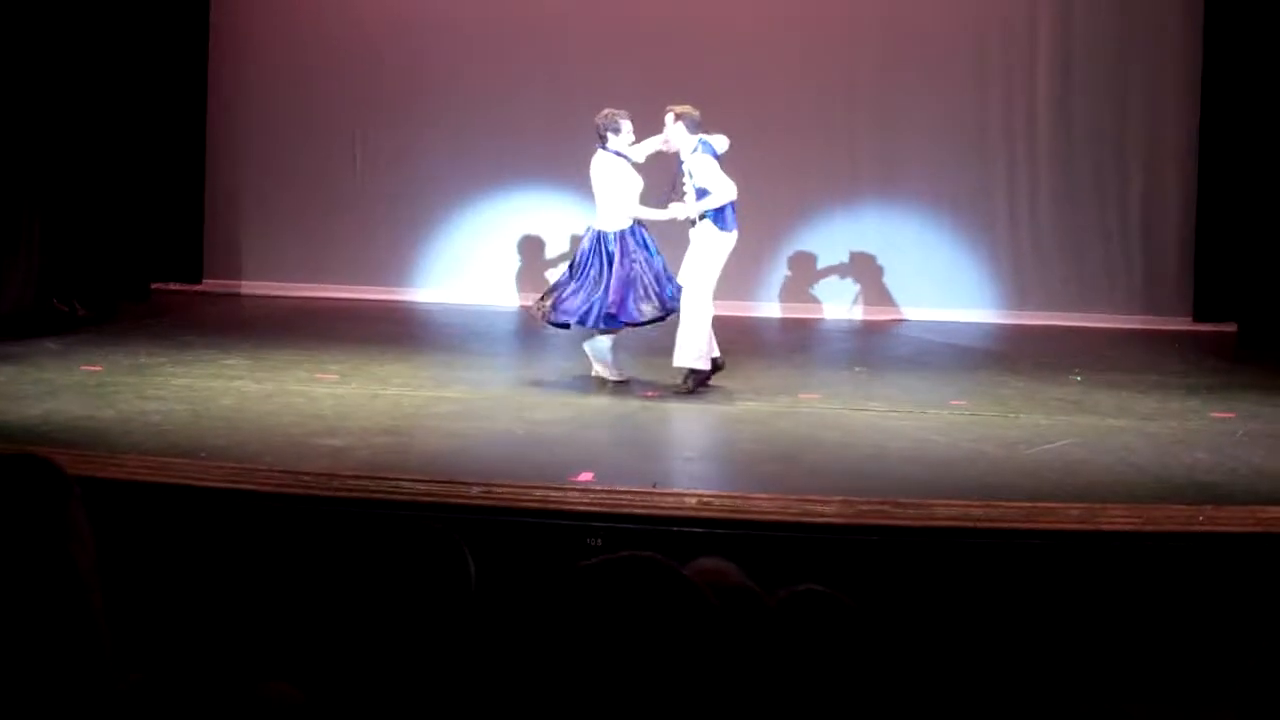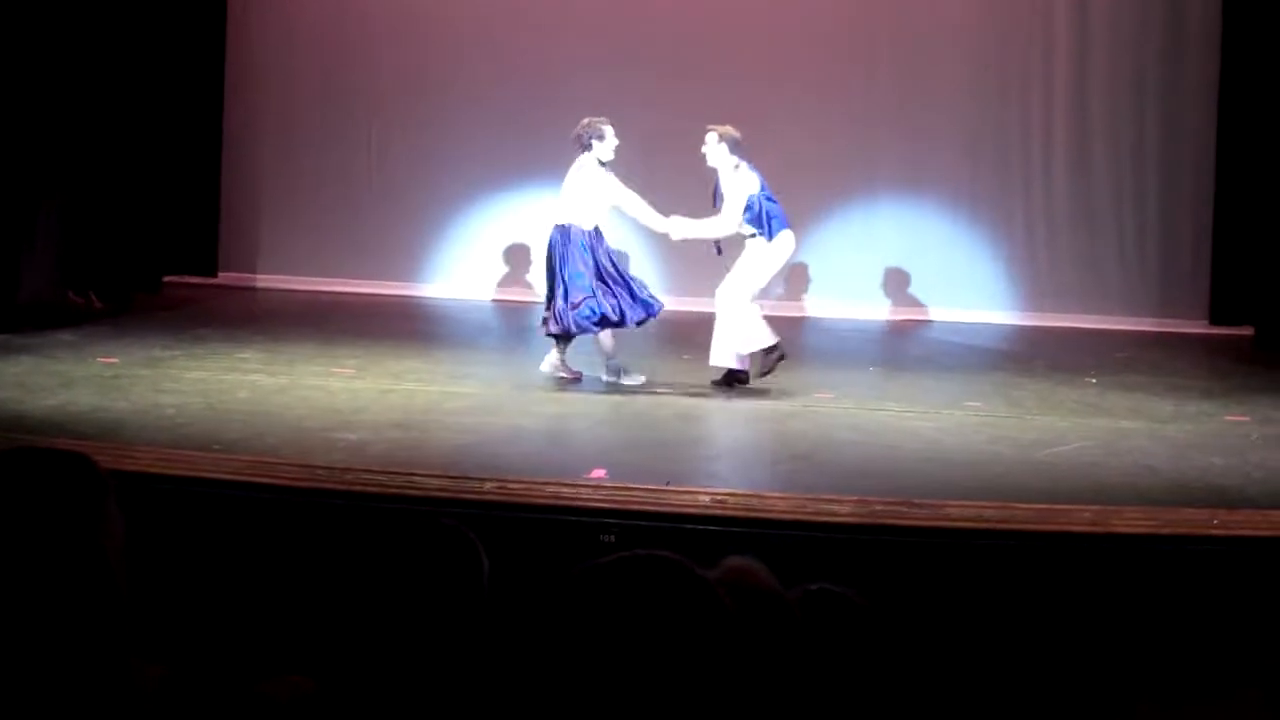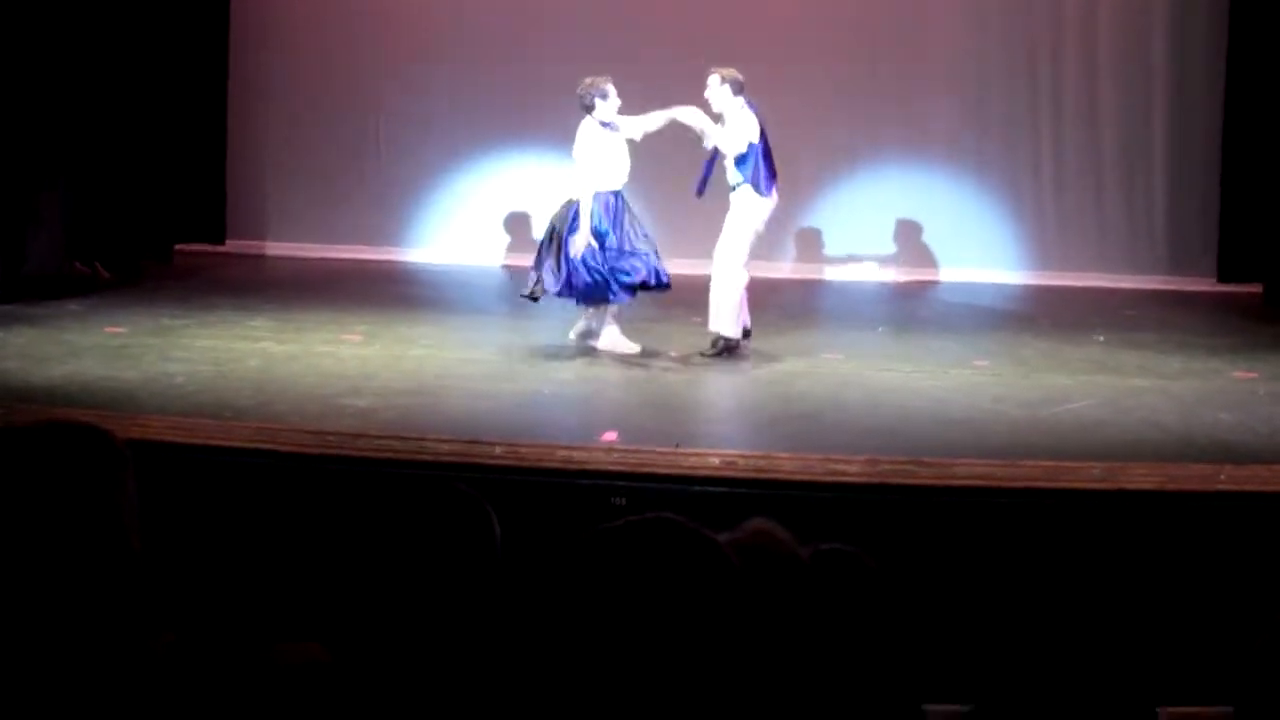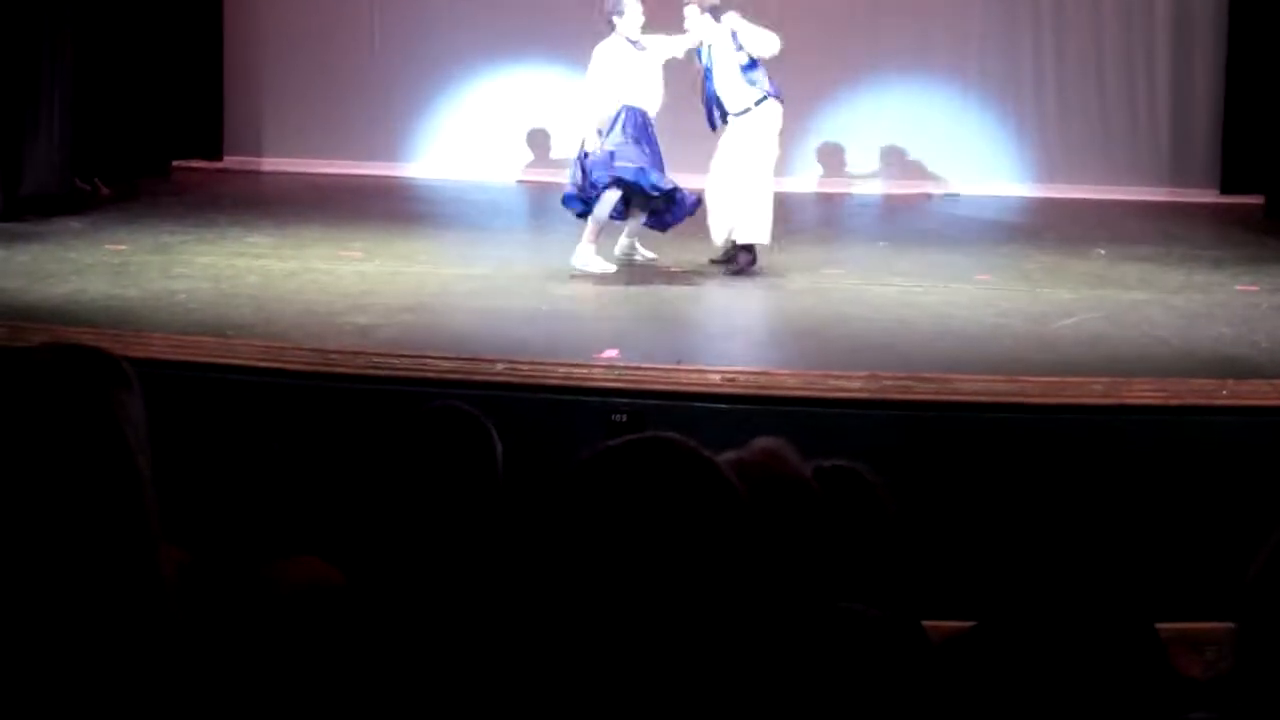
dt=1s
person 1, frame 1
left shoulder: (699, 159)
right shoulder: (699, 147)
left elbow: (729, 191)
left wrist: (690, 208)
left hip: (712, 232)
right hip: (707, 233)
left knee: (693, 297)
right knee: (696, 297)
left ankle: (696, 366)
right ankle: (709, 358)
person 1, frame 2
left shoulder: (740, 176)
right shoulder: (728, 177)
left elbow: (728, 226)
right elbow: (726, 220)
left wrist: (689, 230)
right wrist: (690, 225)
left hip: (774, 242)
right hip: (760, 243)
left knee: (731, 295)
right knee: (727, 297)
left ankle: (769, 346)
right ankle: (736, 368)
person 1, frame 3
left shoulder: (745, 117)
right shoulder: (732, 118)
left elbow: (733, 149)
right elbow: (715, 140)
left wrist: (702, 121)
right wrist: (702, 126)
left hip: (753, 197)
right hip: (745, 197)
left knee: (727, 263)
right knee: (730, 263)
left ankle: (728, 334)
right ankle: (737, 327)
person 1, frame 4
left shoulder: (739, 36)
right shoulder: (704, 50)
left elbow: (771, 47)
left wrist: (741, 26)
right wrist: (719, 122)
left hip: (762, 115)
right hip: (736, 121)
left knee: (752, 176)
right knee: (718, 180)
left ankle: (749, 244)
right ankle: (734, 243)
person 2, frame 1
left shoulder: (610, 159)
right shoulder: (610, 166)
left elbow: (647, 146)
right elbow: (627, 208)
right wrist: (666, 213)
left hip: (616, 235)
right hip: (615, 237)
left knee: (620, 298)
right knee: (632, 297)
left ankle: (604, 358)
right ankle: (599, 344)
person 2, frame 2
left shoulder: (596, 169)
right shoulder: (587, 168)
left elbow: (624, 195)
right elbow: (622, 199)
left wrist: (659, 220)
right wrist: (658, 222)
left hip: (581, 239)
right hip: (575, 239)
left knee: (577, 307)
right knee: (603, 302)
left ankle: (556, 359)
right ankle: (613, 367)
person 2, frame 3
left shoulder: (612, 125)
right shoulder: (590, 137)
left elbow: (644, 124)
right elbow: (585, 184)
left wrist: (671, 113)
right wrist: (583, 228)
left hip: (611, 205)
right hip: (596, 208)
left knee: (598, 272)
right knee: (618, 268)
left ankle: (586, 327)
right ankle: (608, 333)
person 2, frame 4
left shoulder: (651, 46)
right shoulder: (607, 51)
left elbow: (686, 41)
right elbow: (592, 93)
right wrist: (591, 132)
left hip: (640, 125)
right hip: (617, 125)
left knee: (650, 189)
right knee: (618, 186)
left ankle: (628, 241)
right ankle: (585, 250)
